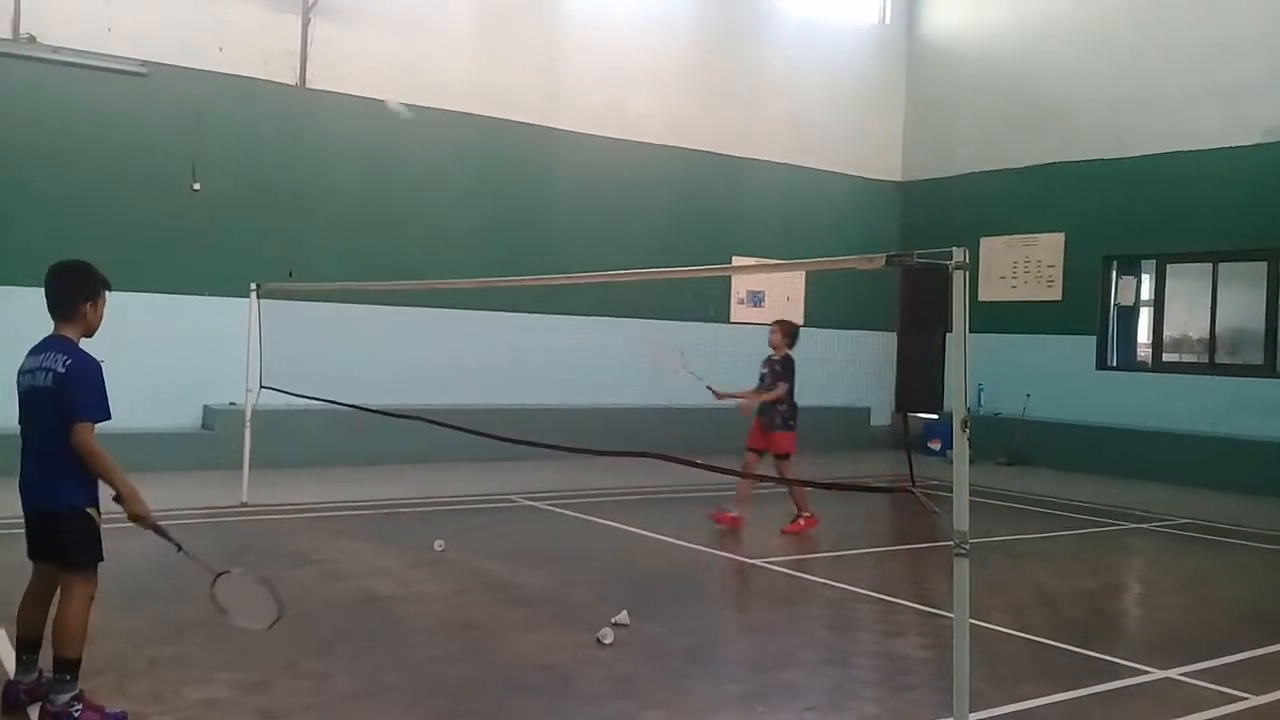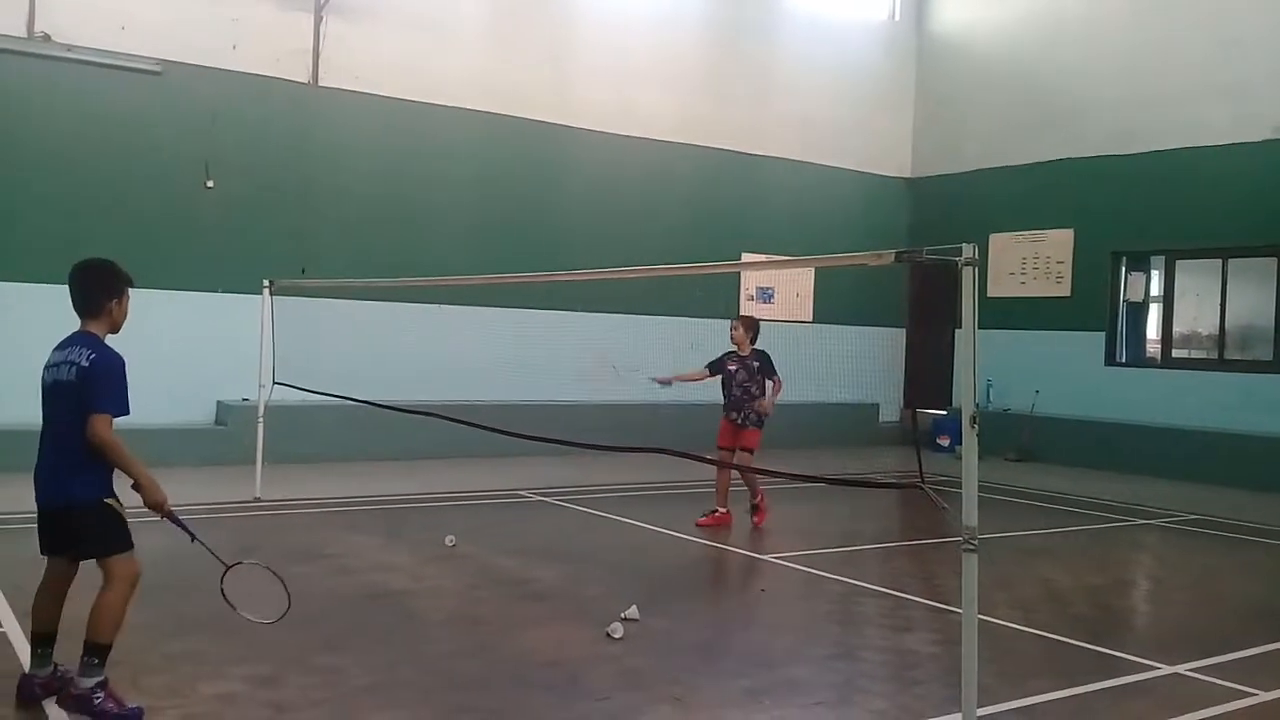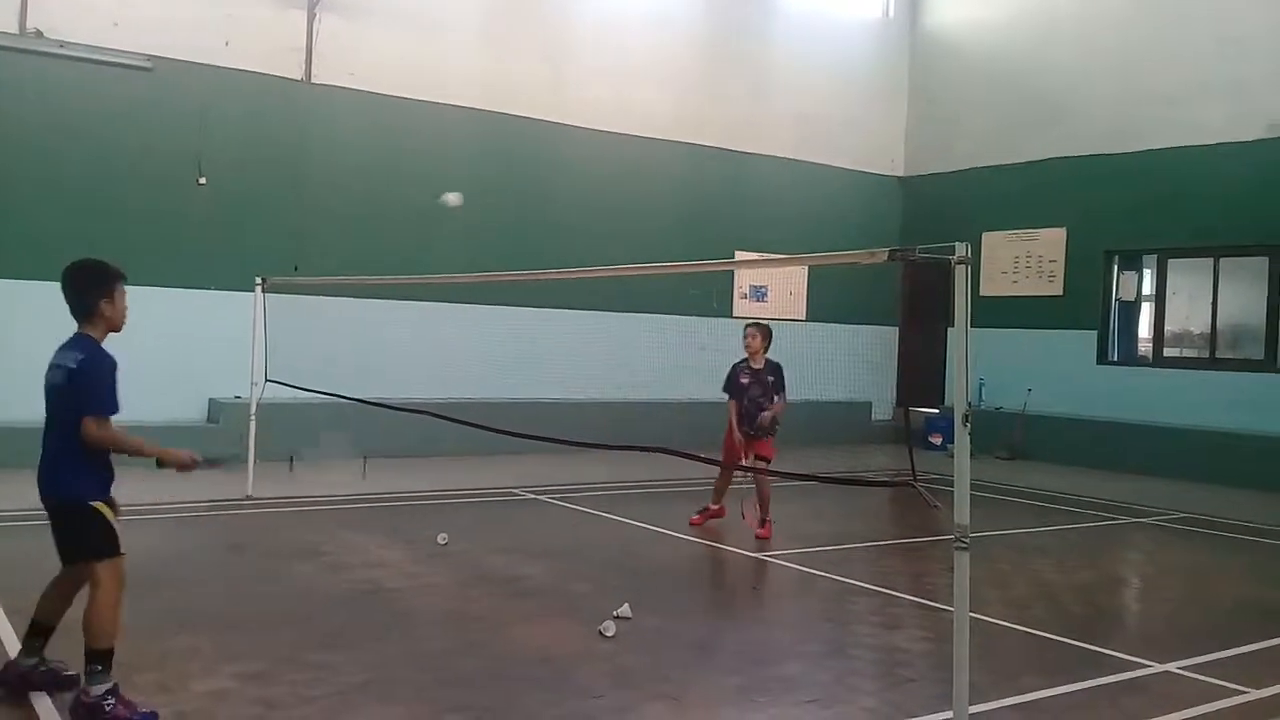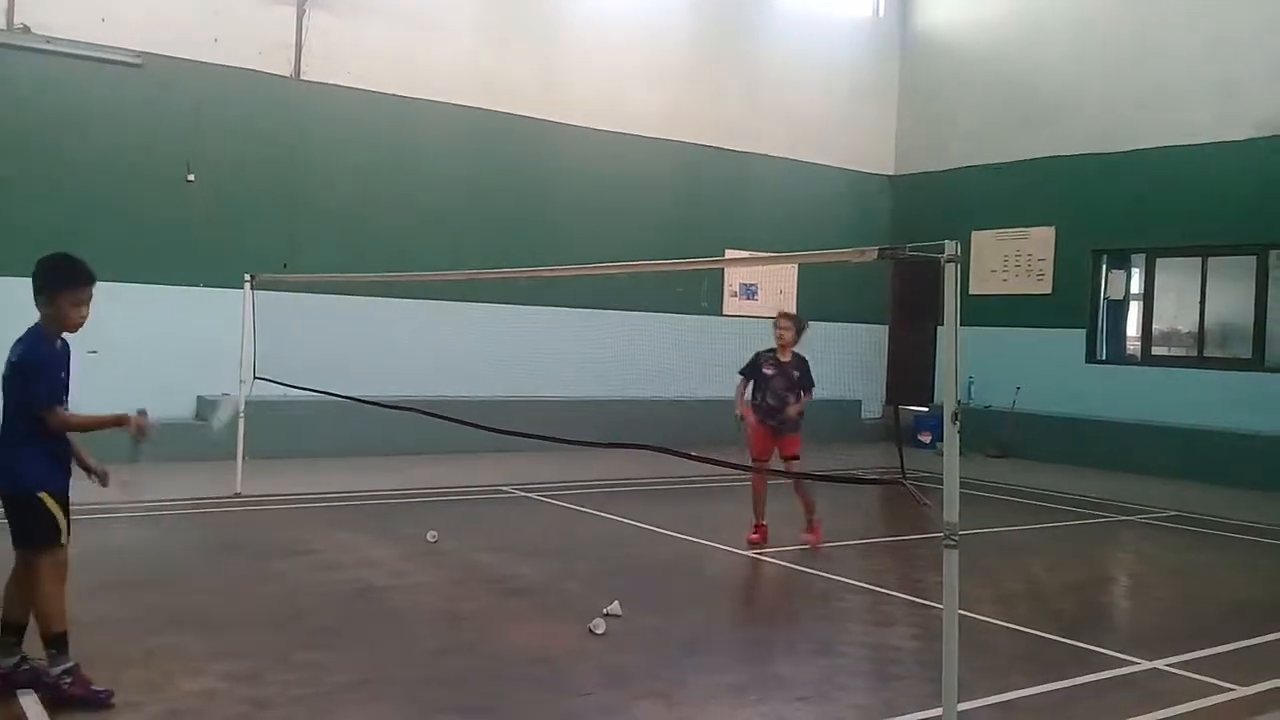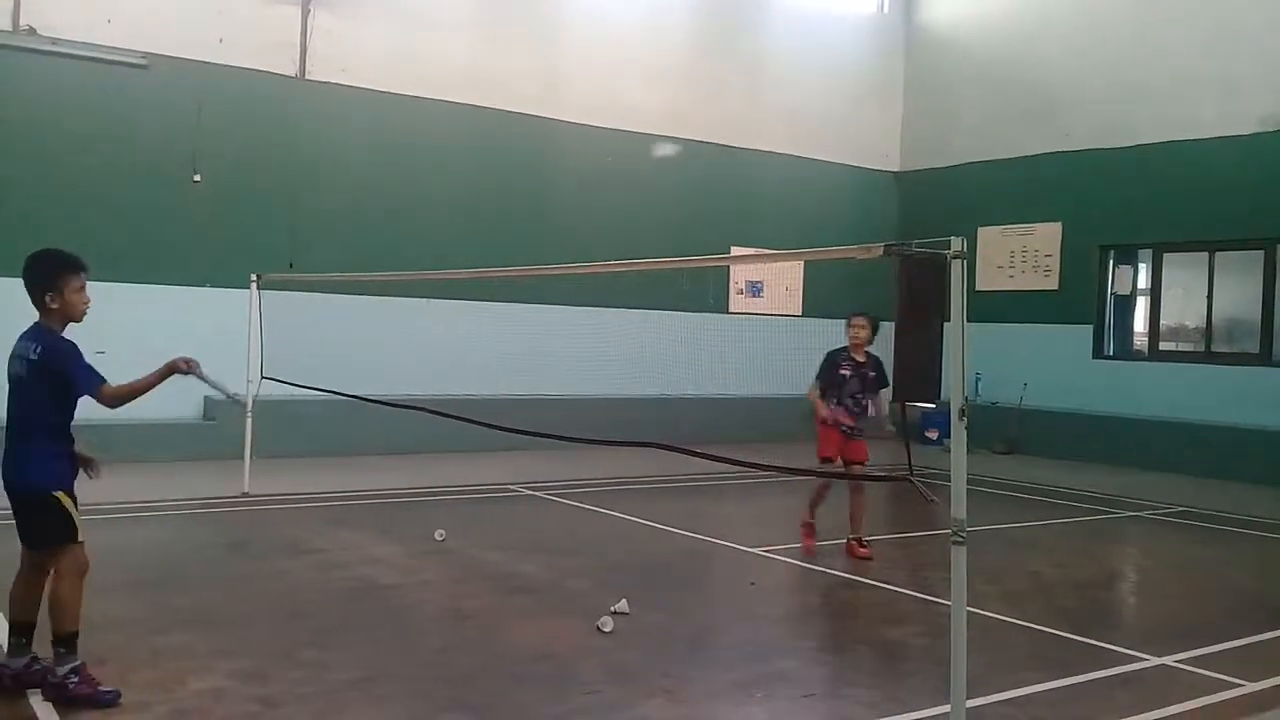
dt=0.4s
person 1, frame 1
right shoulder: (81, 366)
left elbow: (40, 430)
right elbow: (82, 440)
right wrist: (126, 491)
left hip: (37, 492)
right hip: (70, 497)
left knee: (43, 580)
right knee: (78, 588)
person 1, frame 2
left shoulder: (59, 354)
right shoulder: (105, 360)
right elbow: (99, 432)
right wrist: (144, 480)
left hip: (52, 484)
right hip: (86, 489)
left knee: (58, 573)
right knee: (123, 574)
left ankle: (39, 674)
right ankle: (88, 683)
person 1, frame 3
left shoulder: (64, 356)
right shoulder: (97, 361)
right elbow: (94, 432)
right wrist: (162, 454)
left hip: (60, 482)
right hip: (81, 488)
left knee: (74, 572)
right knee: (108, 579)
person 1, frame 4
left shoulder: (52, 348)
right shoulder: (37, 352)
right elbow: (55, 420)
left wrist: (84, 462)
right wrist: (120, 421)
right knee: (51, 567)
right ankle: (62, 674)
person 1, frame 5
right shoulder: (56, 349)
right elbow: (110, 396)
left wrist: (69, 451)
right wrist: (168, 370)
right hip: (42, 476)
right knee: (71, 564)
right ankle: (66, 672)
person 2, frame 1
left shoulder: (786, 362)
right shoulder: (767, 362)
left elbow: (781, 391)
right elbow: (758, 391)
left wrist: (755, 402)
right wrist: (728, 395)
left hip: (782, 422)
right hip: (763, 420)
left knee: (783, 470)
right knee: (748, 464)
left ankle: (806, 515)
right ankle: (735, 513)
person 2, frame 2
left shoulder: (761, 357)
right shoulder: (726, 359)
left elbow: (777, 382)
right elbow: (701, 374)
left wrist: (770, 400)
right wrist: (672, 378)
left hip: (752, 420)
right hip: (730, 417)
left knee: (742, 465)
right knee: (723, 462)
left ankle: (757, 499)
right ankle: (721, 511)
person 2, frame 3
left shoulder: (774, 369)
right shoulder: (738, 370)
left elbow: (782, 399)
right elbow: (732, 402)
left wrist: (772, 412)
right wrist: (735, 429)
left hip: (763, 430)
right hip: (740, 428)
left knee: (759, 474)
right knee: (727, 468)
left ankle: (765, 520)
right ankle: (714, 507)
person 2, frame 4
left shoulder: (800, 363)
right shoulder: (761, 358)
left elbow: (808, 394)
right elbow: (744, 382)
left wrist: (797, 407)
right wrist: (740, 404)
left hip: (788, 425)
right hip: (761, 423)
left knee: (796, 474)
right knee: (759, 473)
left ankle: (812, 521)
right ankle: (759, 525)
person 2, frame 5
left shoulder: (875, 363)
right shoulder: (834, 357)
left elbow: (878, 395)
right elbow: (814, 390)
left wrist: (882, 416)
right wrist: (823, 410)
left hip: (857, 429)
right hip: (832, 426)
left knee: (857, 480)
right knee: (828, 477)
left ankle: (855, 538)
right ankle: (809, 521)
